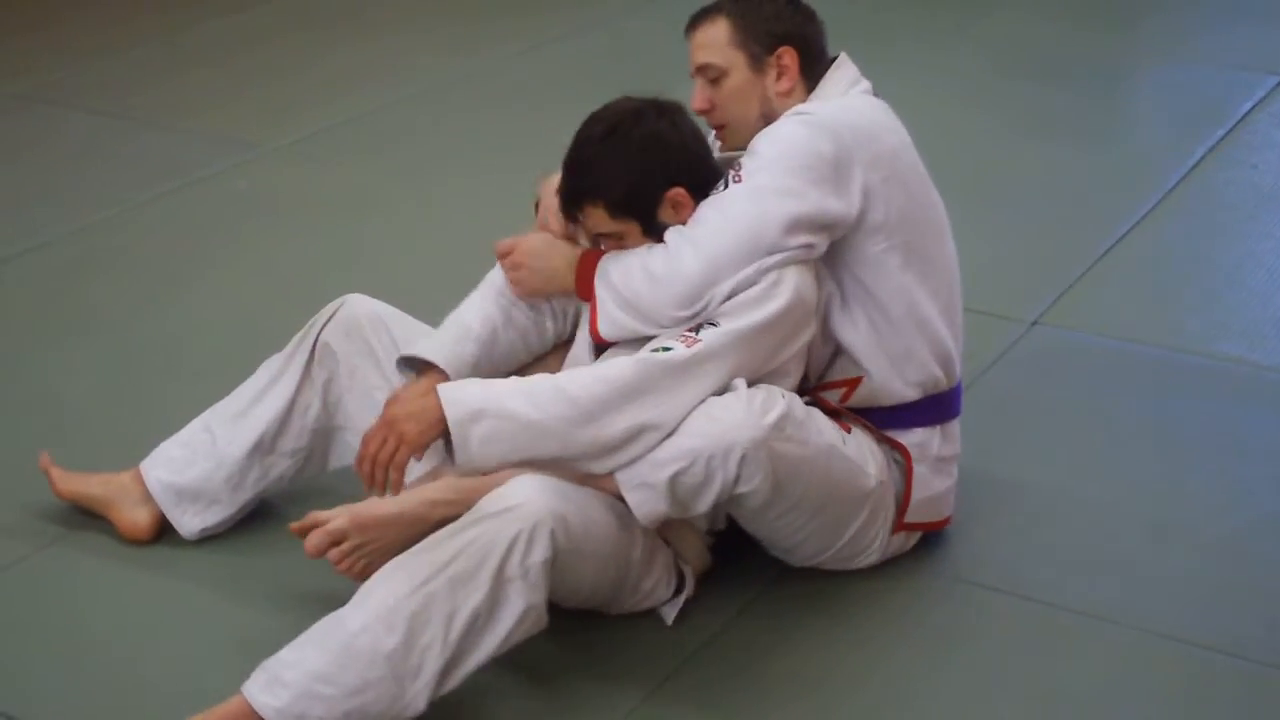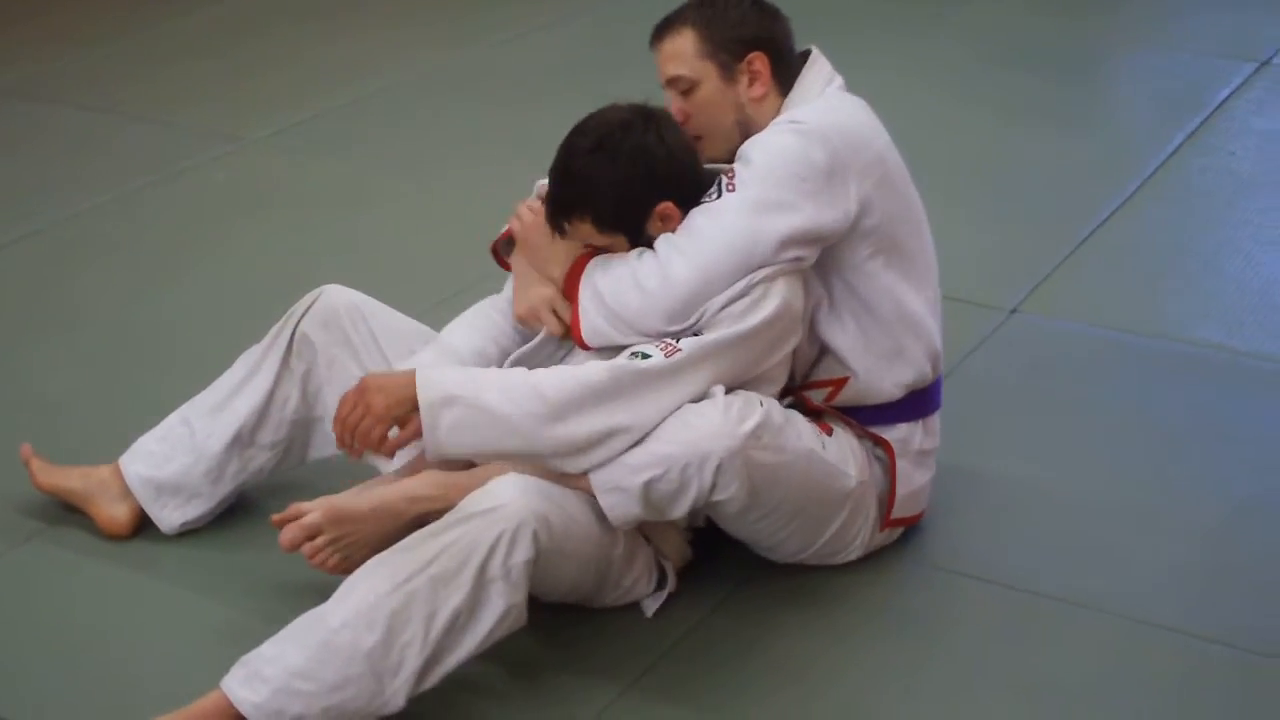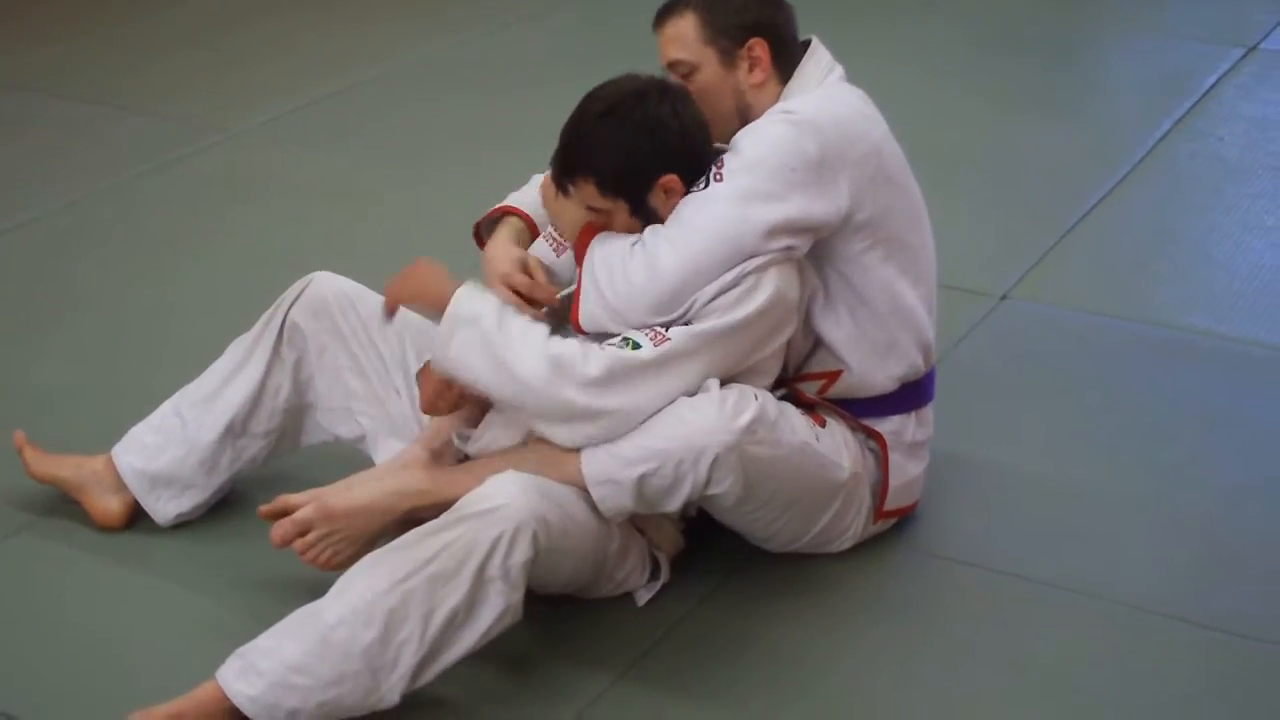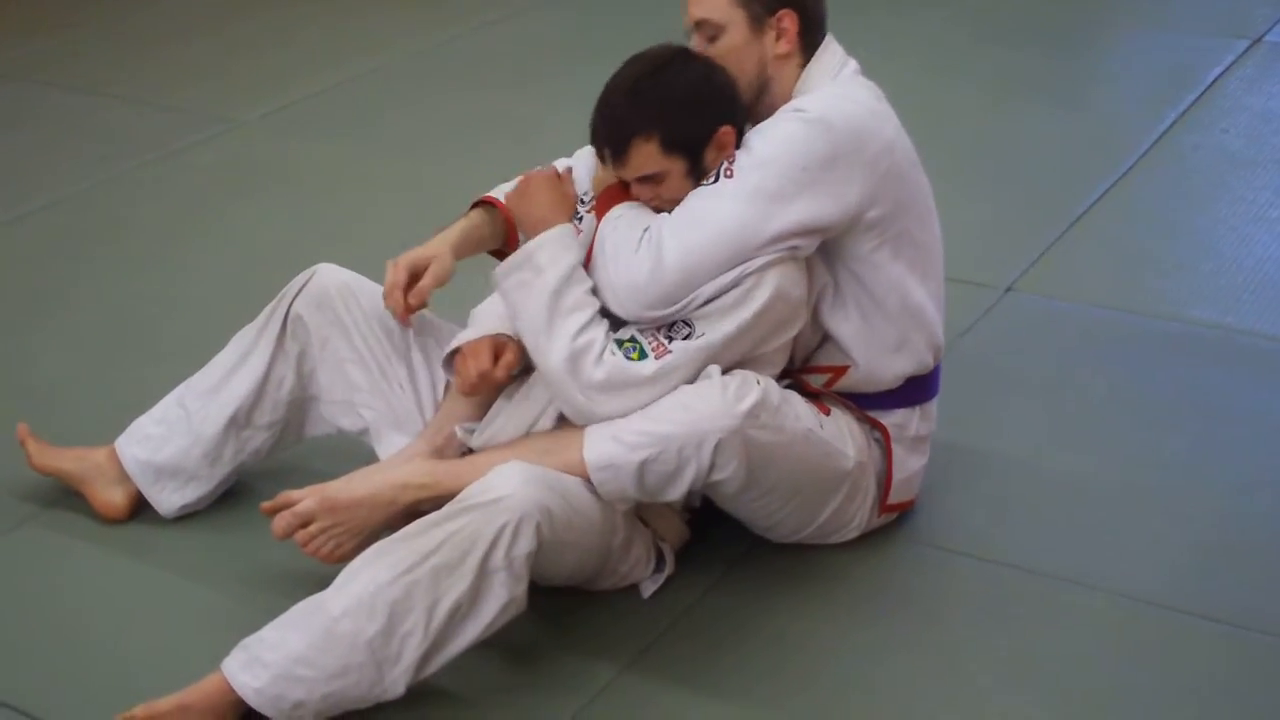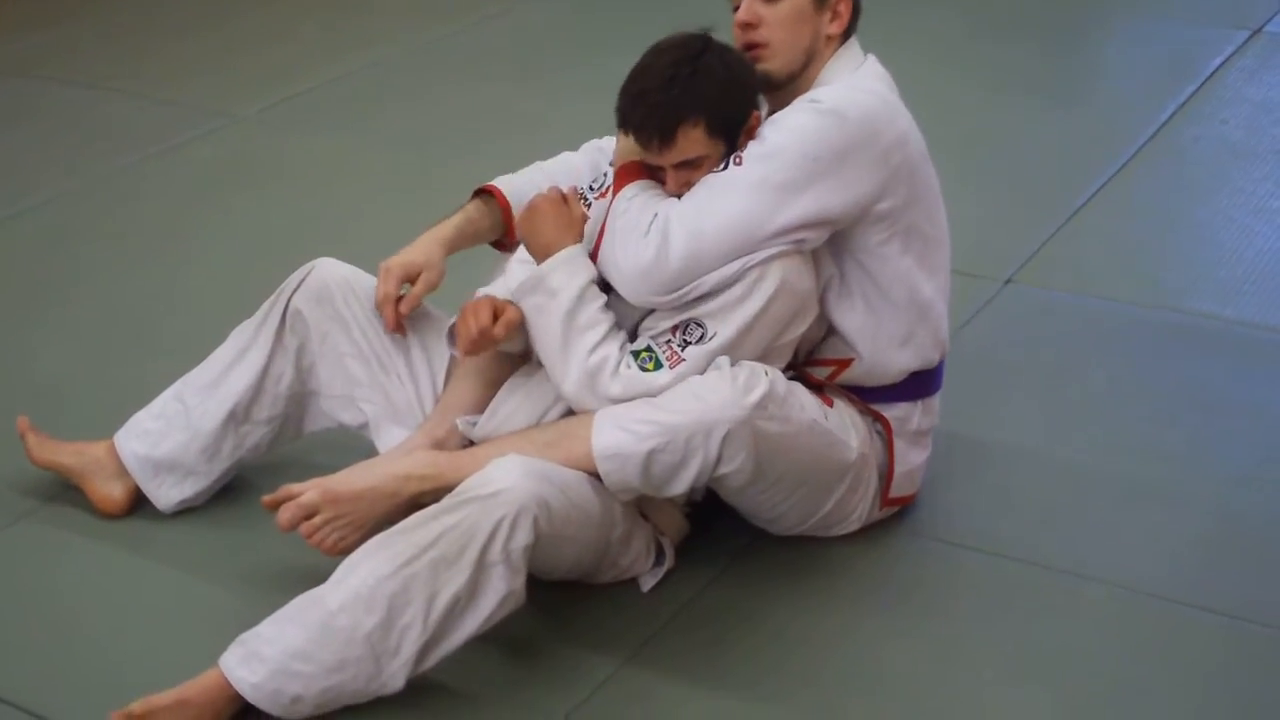
dt=0.4s
person 1, frame 1
left shoulder: (772, 288)
right shoulder: (650, 229)
left elbow: (622, 403)
left wrist: (450, 412)
right wrist: (435, 378)
left hip: (642, 530)
right hip: (564, 457)
left knee: (528, 509)
right knee: (354, 327)
right ankle: (161, 492)
person 1, frame 2
left shoulder: (761, 297)
right shoulder: (630, 225)
left elbow: (597, 409)
right elbow: (517, 317)
left wrist: (422, 390)
right wrist: (423, 388)
left hip: (620, 520)
left knee: (512, 507)
right knee: (332, 317)
right ankle: (137, 486)
person 1, frame 3
left shoulder: (757, 285)
right shoulder: (634, 206)
left elbow: (593, 397)
left wrist: (458, 300)
left hip: (610, 508)
left knee: (510, 509)
right knee: (322, 304)
right ankle: (127, 479)
person 1, frame 4
left shoulder: (765, 278)
right shoulder: (629, 179)
left elbow: (601, 390)
right elbow: (541, 305)
left wrist: (549, 239)
left hip: (614, 500)
right hip: (508, 415)
left knee: (513, 501)
right knee: (327, 297)
right ankle: (133, 470)
person 1, frame 5
left shoulder: (774, 275)
left elbow: (619, 398)
right elbow: (542, 251)
left wrist: (560, 261)
right wrist: (501, 310)
left hip: (614, 493)
right hip: (508, 408)
left knee: (509, 495)
right knee: (326, 292)
right ankle: (130, 466)
person 2, frame 1
left shoulder: (822, 136)
right shoulder: (814, 131)
left elbow: (684, 286)
left wrist: (576, 271)
left hip: (878, 471)
right hip: (814, 417)
left knee: (755, 424)
person 2, frame 2
left shoulder: (811, 144)
right shoulder: (748, 130)
left elbow: (664, 300)
left wrist: (558, 259)
right wrist: (531, 263)
left hip: (862, 464)
right hip: (784, 407)
left knee: (725, 431)
person 2, frame 3
left shoulder: (808, 134)
right shoulder: (774, 115)
left elbow: (648, 291)
left wrist: (587, 227)
right wrist: (507, 240)
left hip: (855, 454)
right hip: (787, 392)
left knee: (725, 423)
person 2, frame 4
left shoulder: (827, 128)
right shoulder: (780, 106)
left elbow: (647, 283)
left wrist: (614, 198)
right wrist: (453, 242)
left hip: (857, 449)
right hip: (784, 388)
left knee: (730, 411)
person 2, frame 5
left shoulder: (843, 120)
right shoulder: (779, 99)
left elbow: (655, 265)
right elbow: (602, 165)
left wrist: (633, 174)
right wrist: (447, 237)
left hip: (858, 442)
right hip: (785, 381)
left knee: (735, 398)
left ankle: (418, 475)
